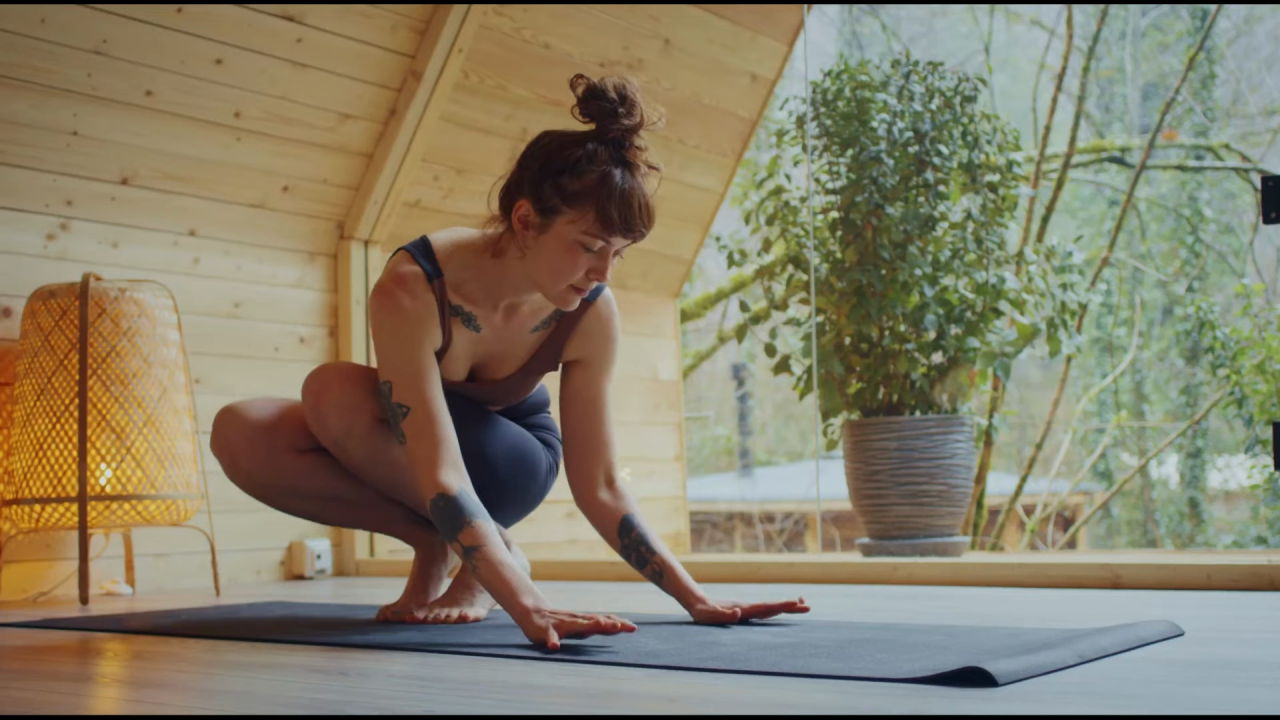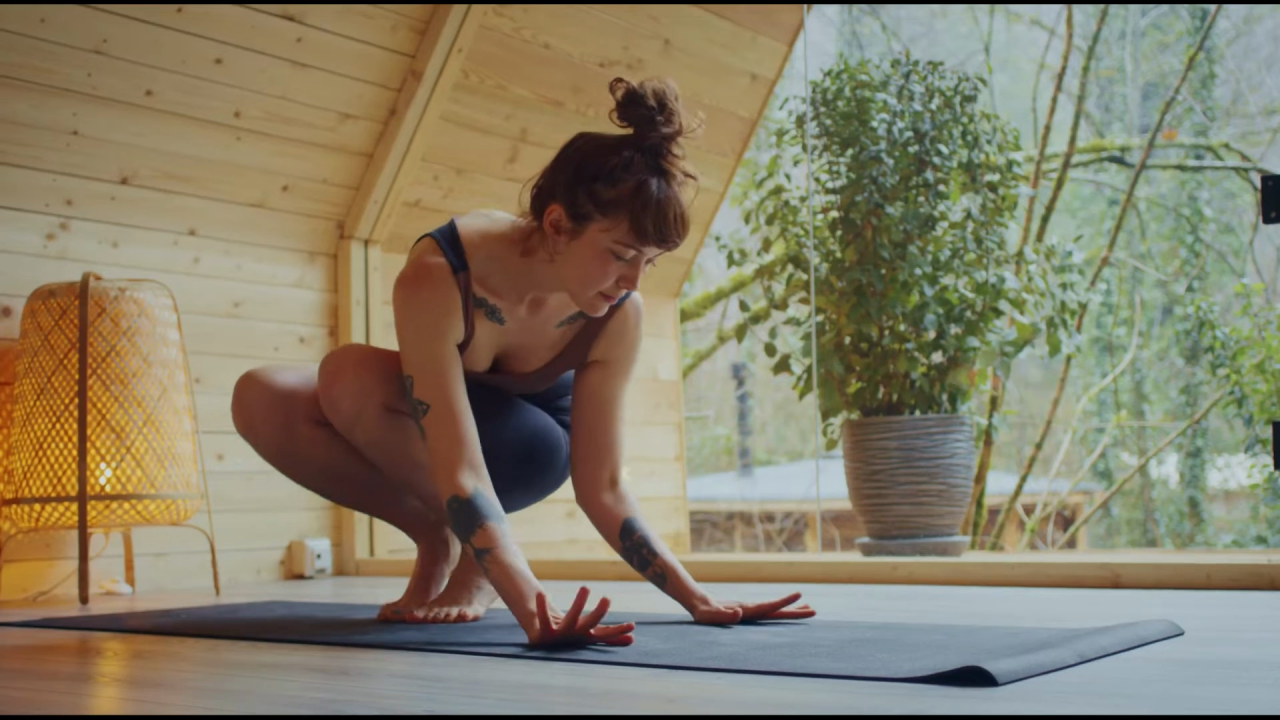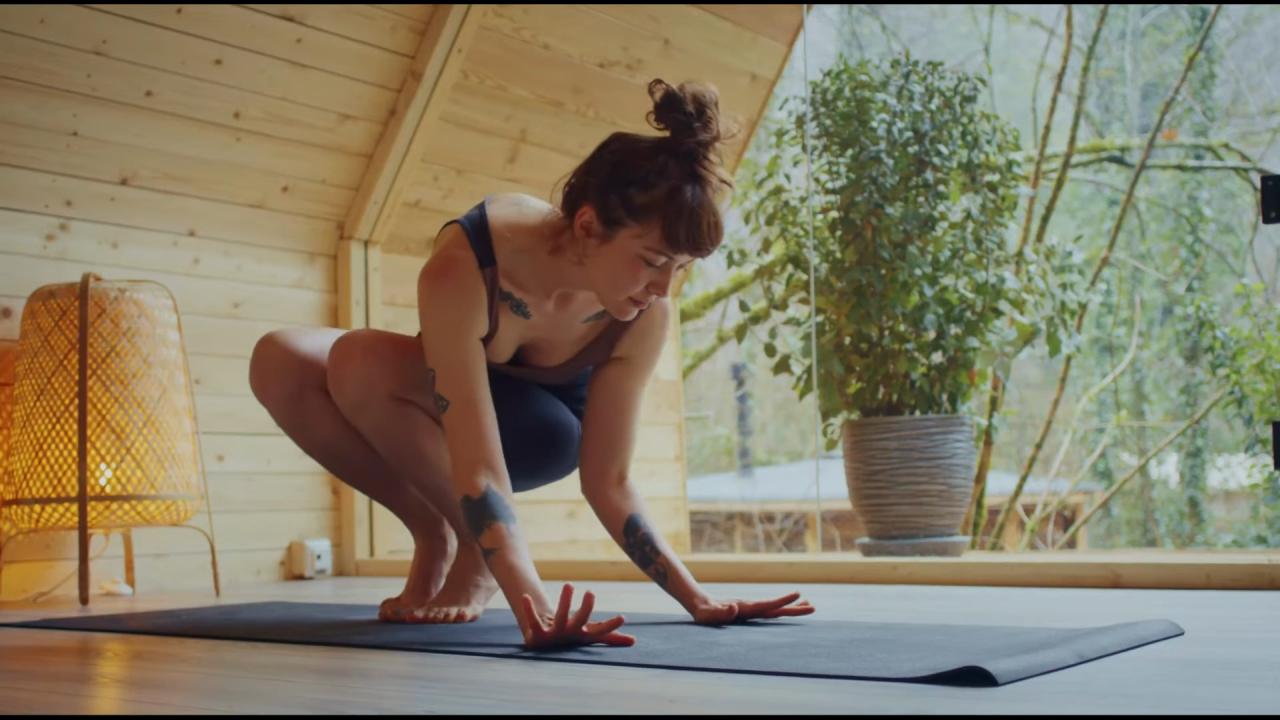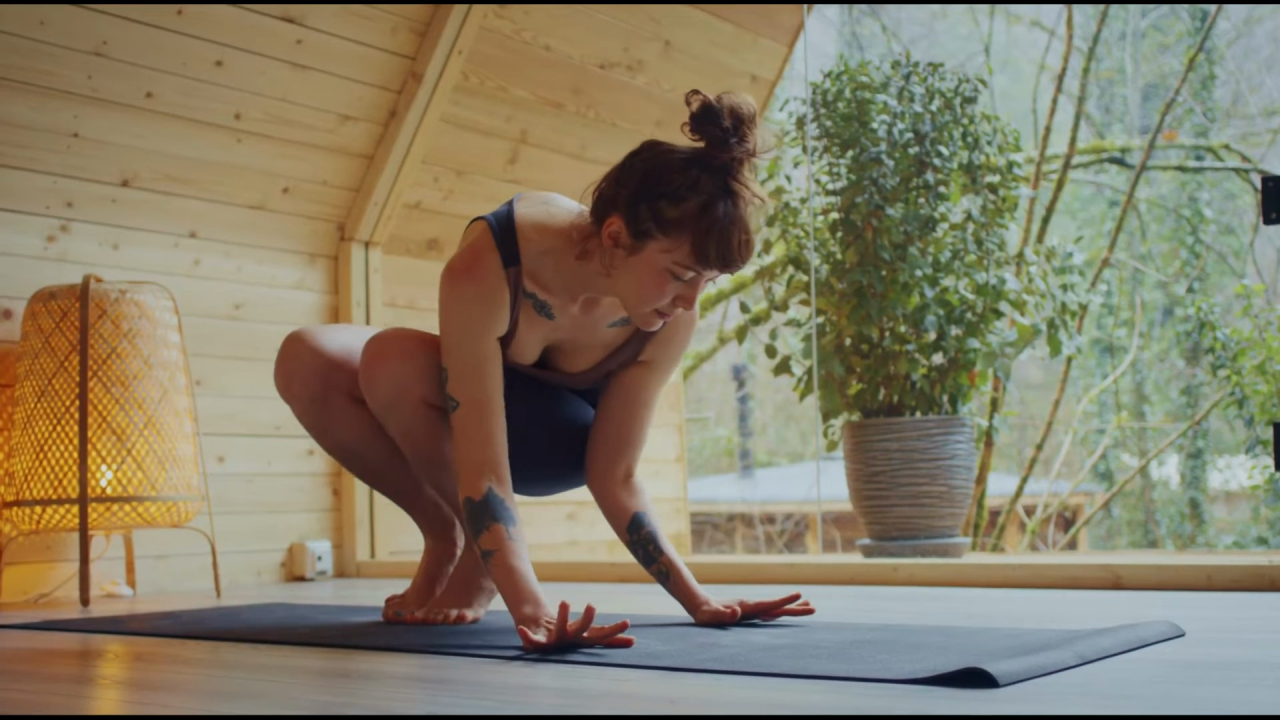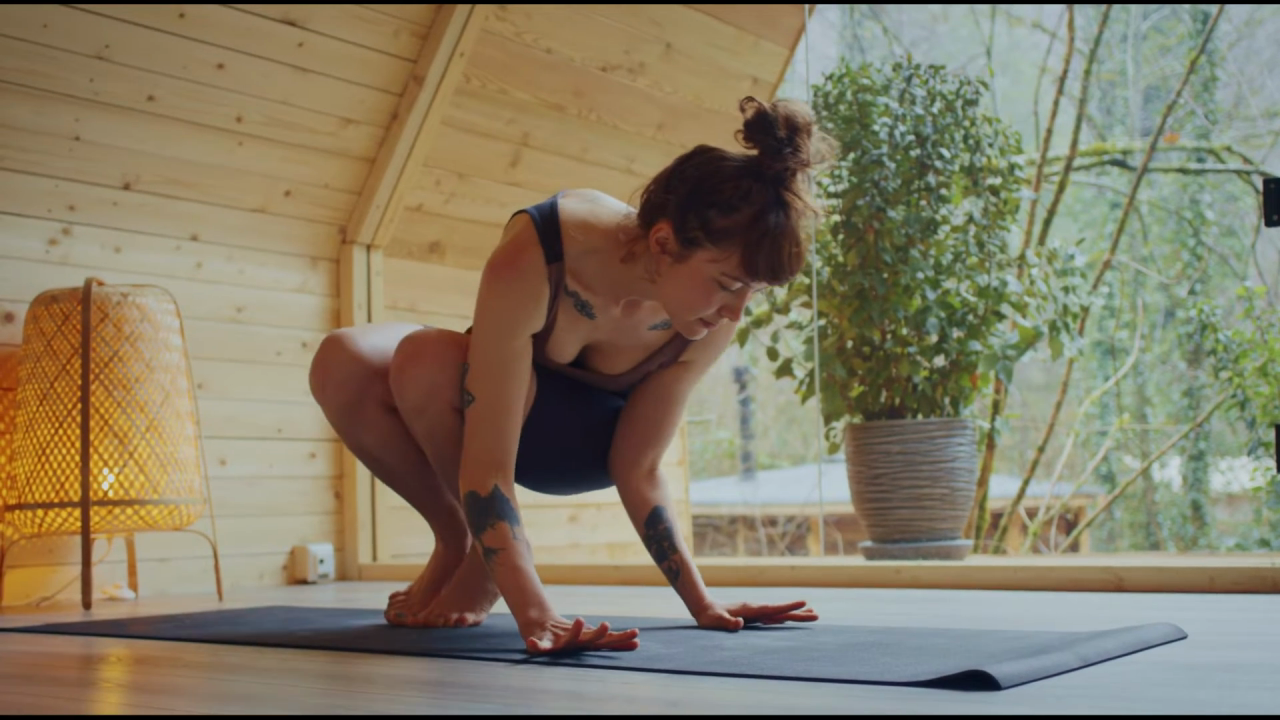
dt=0.4s
person 1, frame 1
left shoulder: (591, 316)
right shoulder: (410, 290)
left elbow: (598, 487)
right elbow: (441, 475)
left wrist: (695, 598)
right wrist: (528, 607)
left hip: (514, 462)
right hip: (408, 460)
left knee: (334, 394)
right knee: (240, 434)
left ankle: (488, 556)
right ankle: (433, 543)
person 1, frame 2
left shoulder: (618, 318)
right shoulder: (436, 278)
left elbow: (600, 489)
right elbow: (460, 474)
left wrist: (697, 600)
right wrist: (533, 609)
left hip: (533, 444)
right hip: (423, 435)
left knee: (350, 378)
right knee: (261, 399)
left ankle: (476, 557)
right ankle: (439, 541)
person 1, frame 3
left shoulder: (645, 318)
right shoulder: (462, 268)
left elbow: (608, 483)
right elbow: (479, 470)
left wrist: (697, 599)
right wrist: (534, 608)
left hip: (547, 426)
right hip: (445, 407)
left knee: (360, 366)
right knee: (279, 363)
left ankle: (474, 553)
right ankle: (435, 537)
person 1, frame 4
left shoulder: (670, 324)
right shoulder: (486, 266)
left elbow: (614, 479)
right elbow: (483, 471)
left wrist: (697, 600)
right wrist: (531, 612)
left hip: (562, 438)
right hip: (457, 409)
left knee: (395, 364)
right knee: (306, 361)
left ankle: (478, 560)
right ankle: (444, 538)
person 1, frame 5
left shoulder: (710, 326)
right shoulder: (530, 261)
left elbow: (638, 469)
right elbow: (486, 464)
left wrist: (701, 602)
right wrist: (536, 615)
left hip: (586, 439)
right hip: (487, 386)
left knee: (426, 366)
right knee: (342, 363)
left ankle: (484, 566)
right ankle: (457, 540)
